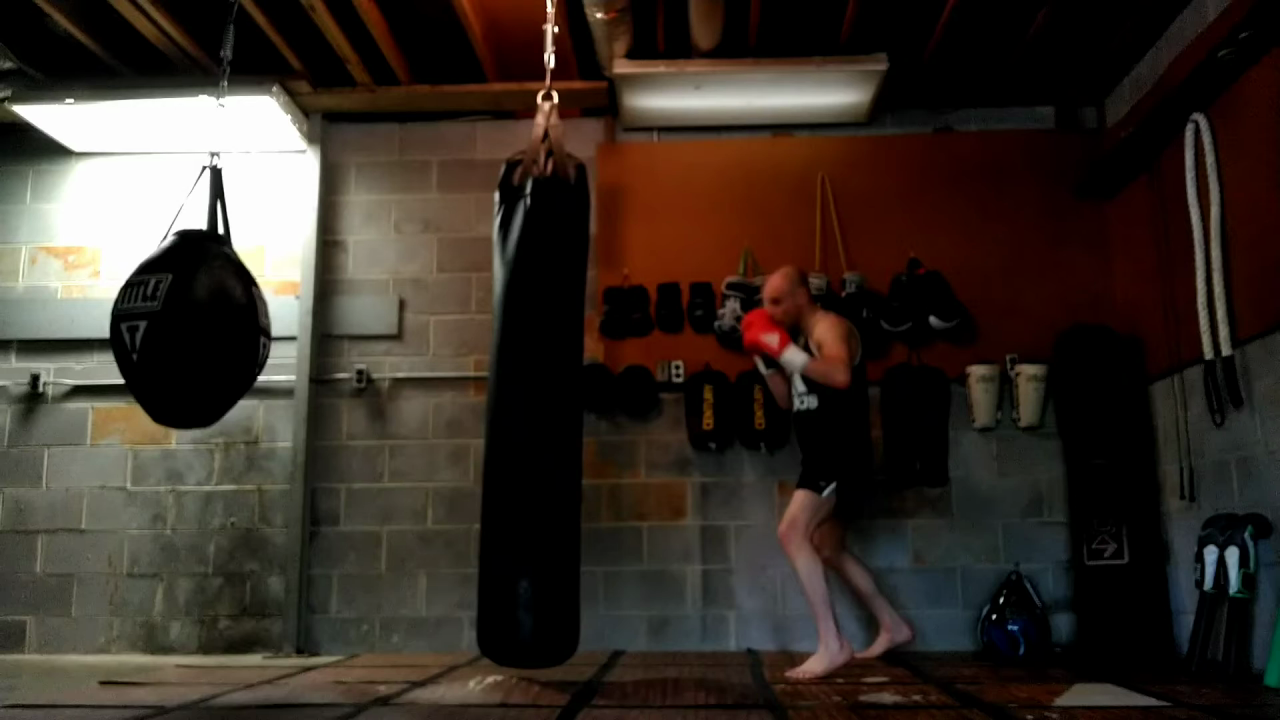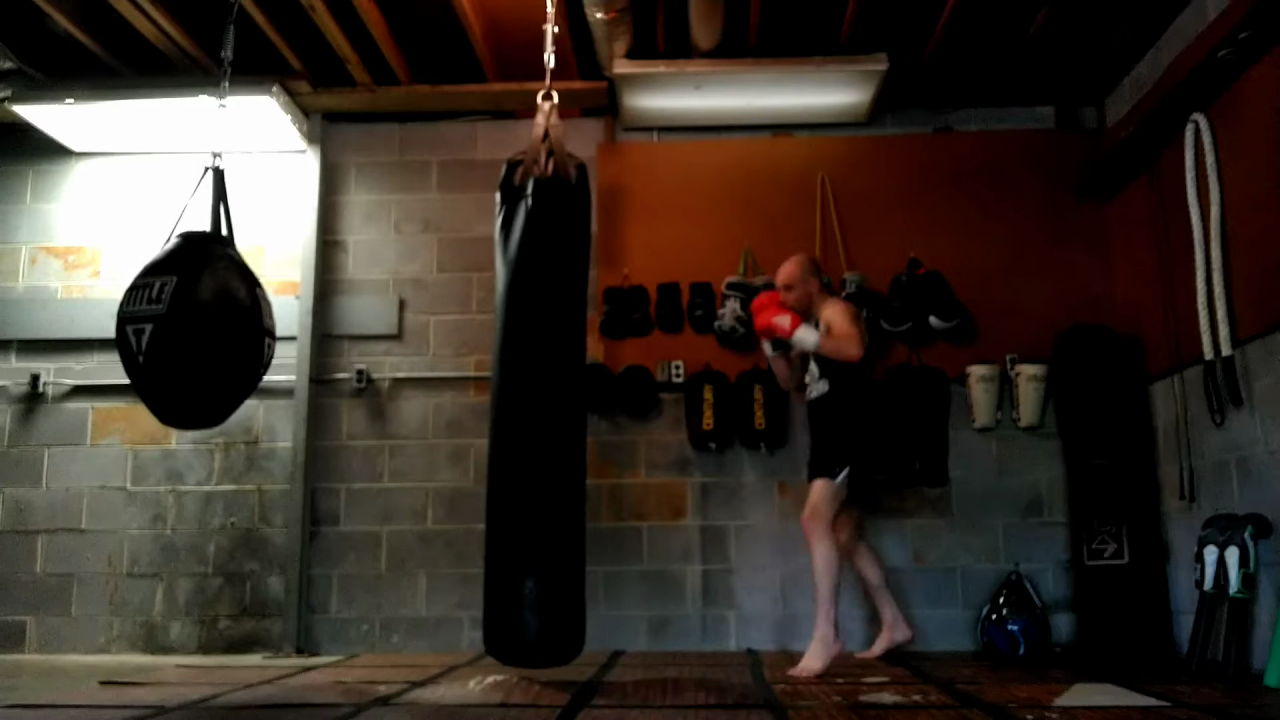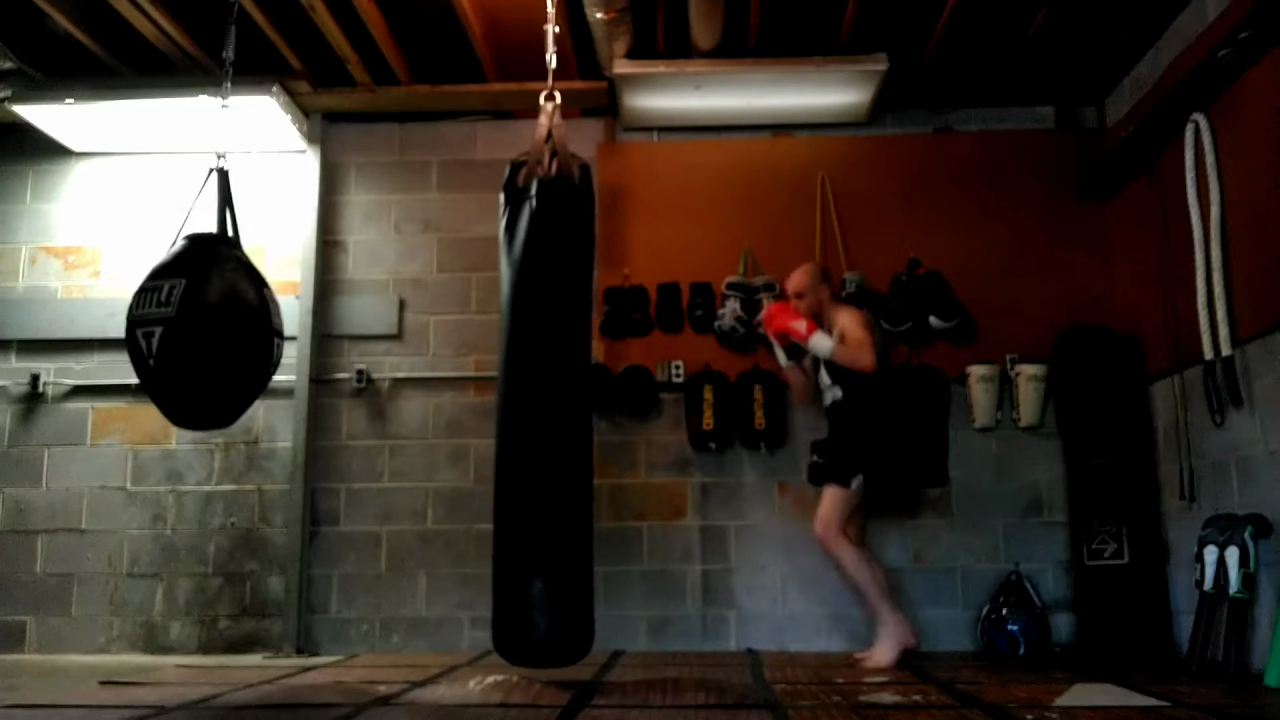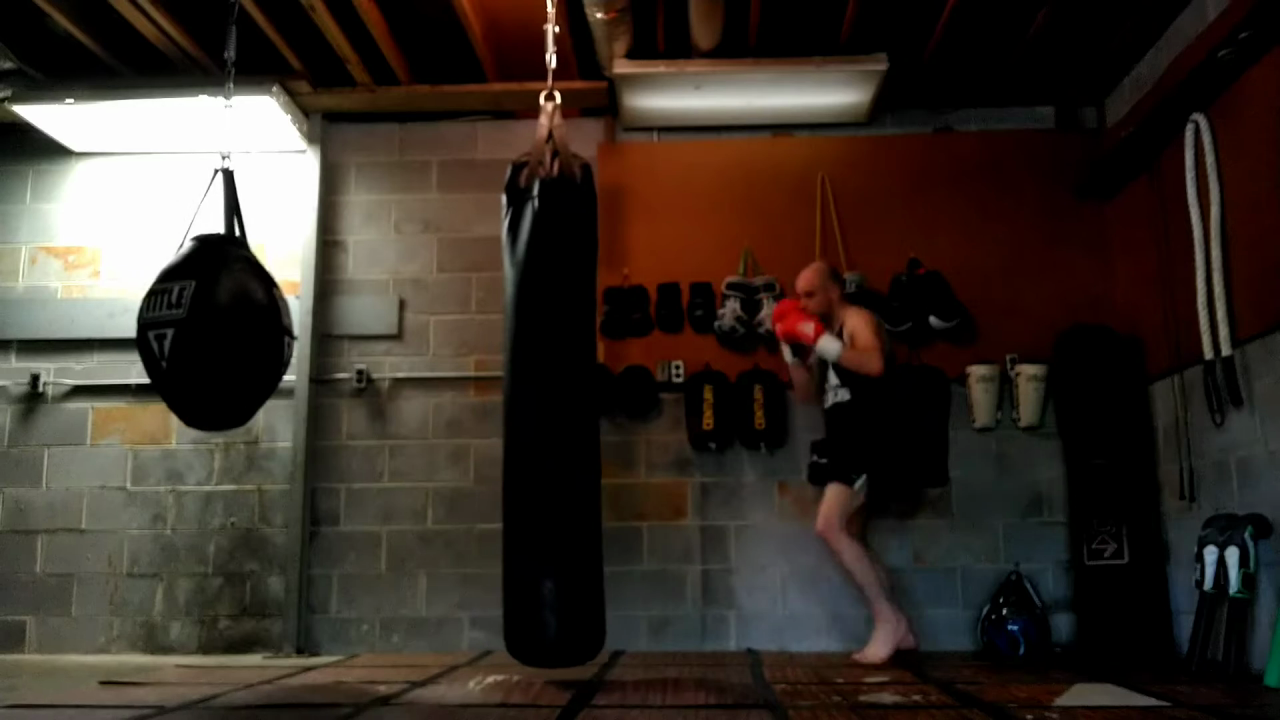
dt=0.2s
person 1, frame 1
left shoulder: (830, 326)
right shoulder: (803, 337)
left elbow: (840, 375)
right elbow: (788, 398)
left wrist: (783, 349)
right wrist: (765, 354)
left hip: (838, 452)
right hip: (821, 455)
left knee: (792, 532)
right knee: (826, 547)
left ankle: (832, 644)
right ankle: (892, 626)
person 1, frame 2
left shoulder: (836, 310)
right shoulder: (812, 326)
left elbow: (853, 349)
right elbow: (790, 380)
left wrist: (795, 329)
right wrist: (772, 339)
left hip: (847, 436)
right hip: (832, 437)
left knee: (814, 520)
right knee: (845, 536)
left ankle: (825, 637)
right ankle: (893, 623)
person 1, frame 3
left shoulder: (849, 319)
right shoulder: (822, 332)
left elbow: (866, 359)
right elbow: (805, 392)
left wrist: (808, 337)
right wrist: (785, 345)
left hip: (864, 442)
right hip: (845, 445)
left knee: (827, 531)
right knee: (848, 540)
left ankle: (890, 625)
right ankle: (895, 628)
person 1, frame 4
left shoulder: (859, 319)
right shoulder: (829, 333)
left elbow: (875, 364)
right elbow: (806, 389)
left wrist: (818, 337)
right wrist: (790, 342)
left hip: (866, 442)
right hip: (847, 446)
left knee: (829, 526)
right knee: (848, 537)
left ankle: (885, 621)
right ankle: (897, 629)
